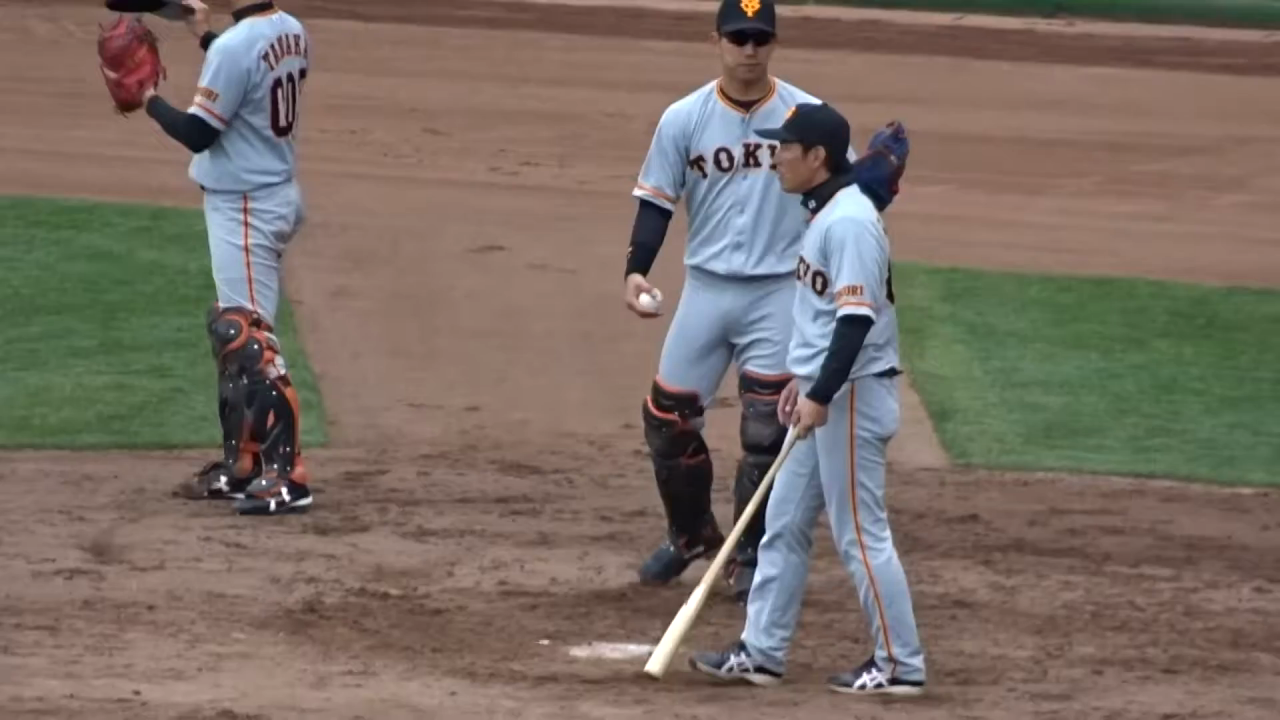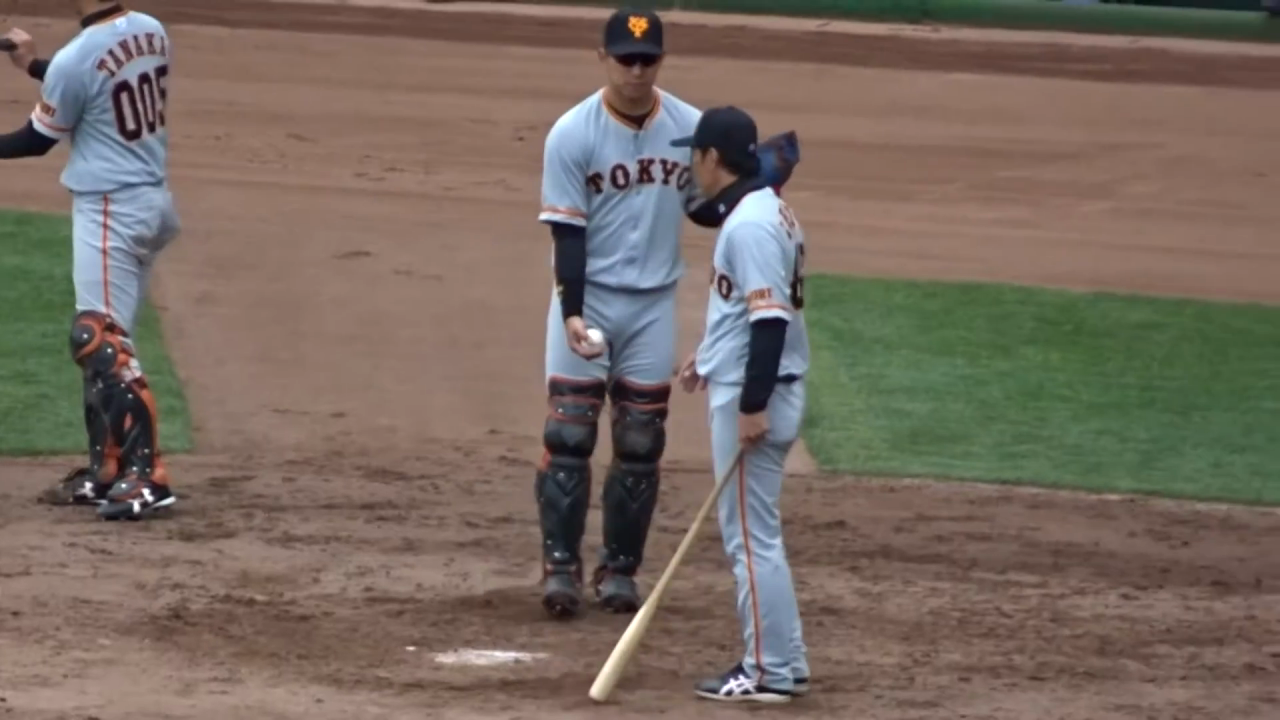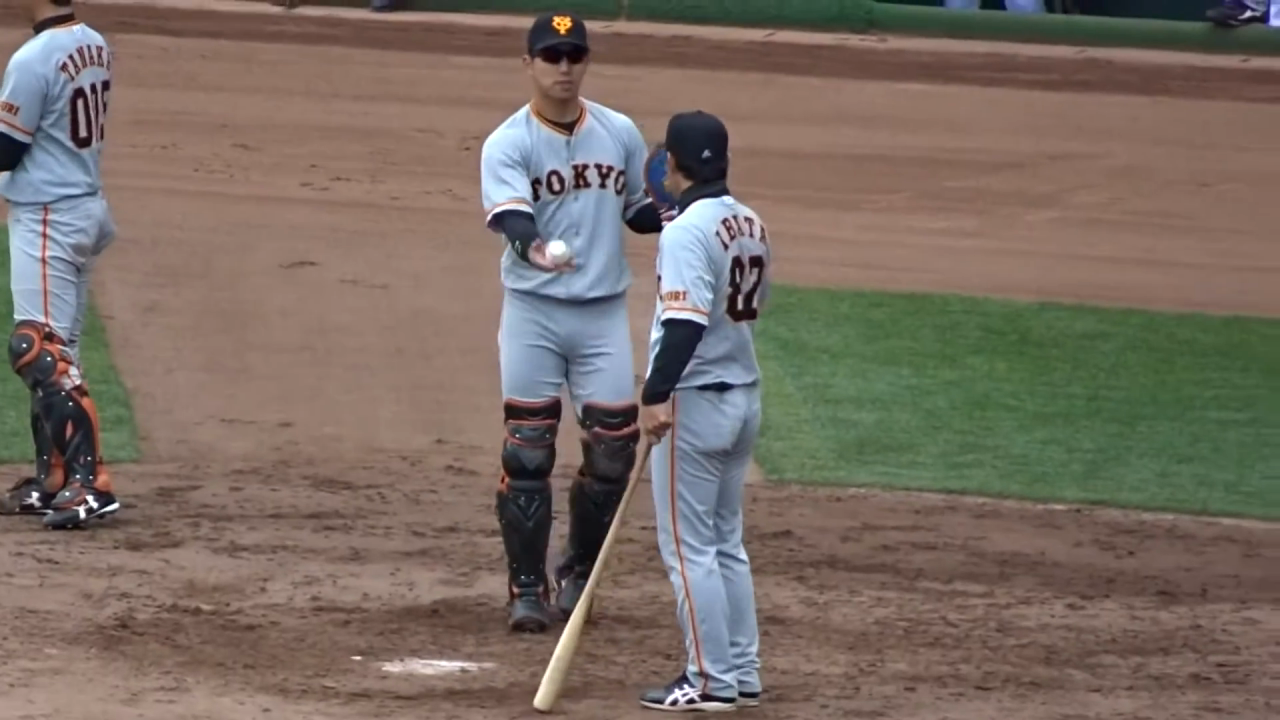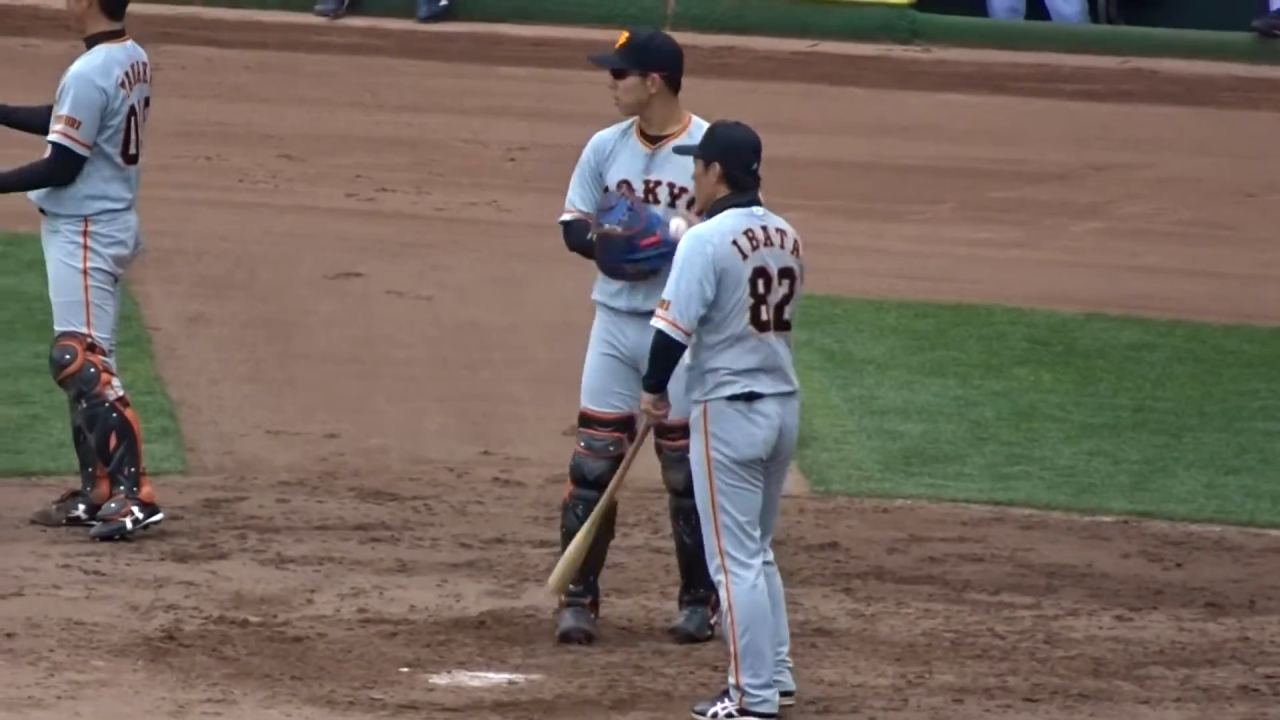
dt=0.5s
person 1, frame 1
right shoulder: (684, 117)
right elbow: (657, 203)
right wrist: (636, 270)
left hip: (780, 293)
right hip: (708, 288)
left knee: (766, 428)
right knee: (670, 418)
left ankle: (755, 557)
right ankle: (691, 535)
person 1, frame 2
left shoulder: (690, 126)
right shoulder: (571, 132)
left elbow: (704, 208)
right elbow: (567, 232)
right wrist: (572, 315)
left hip: (653, 304)
right hip: (586, 298)
left knee: (640, 443)
right knee: (569, 432)
left ankle: (619, 568)
right ankle: (561, 565)
person 1, frame 3
left shoulder: (621, 132)
right shoulder: (507, 142)
left elbow: (640, 214)
right elbow: (508, 217)
right wrist: (533, 249)
left hip: (604, 314)
right hip: (532, 313)
left knee: (614, 448)
right knee: (527, 454)
left ankle: (579, 570)
right ankle: (527, 587)
person 1, frame 4
right shoulder: (604, 147)
right elbow: (572, 228)
right wrist: (605, 242)
right hip: (615, 324)
left knee: (687, 466)
right knee: (593, 464)
left ankle: (700, 599)
right ankle: (578, 598)
person 2, frame 1
left shoulder: (850, 221)
right shoulder: (828, 214)
left elbow: (858, 319)
left wrist: (819, 395)
right wrist: (803, 379)
left hip: (851, 397)
right hip: (829, 392)
left knee: (860, 535)
right knee: (784, 525)
left ankle: (899, 663)
right ankle: (761, 649)
person 2, frame 2
left shoulder: (750, 225)
right shoulder: (759, 212)
left elbow: (771, 321)
left wrist: (753, 403)
right wrist: (712, 360)
left hip: (754, 399)
right hip: (747, 393)
left knee: (750, 536)
right knee: (749, 532)
left ankle: (767, 671)
right ankle: (783, 658)
person 2, frame 3
left shoulder: (686, 231)
right shoulder: (751, 224)
left elbow: (685, 322)
left wrist: (654, 395)
left hip: (696, 400)
right hip: (742, 398)
left knee: (687, 547)
right knee: (724, 542)
left ankle: (712, 680)
right ankle: (741, 672)
person 2, frame 4
left shoulder: (706, 239)
right shoulder: (789, 238)
left elbow: (674, 329)
left wrist: (653, 388)
left hip: (728, 413)
right hip: (782, 408)
left knee: (734, 560)
right knee: (757, 553)
person 3, frame 1
left shoulder: (235, 45)
left elbow: (198, 135)
left wrist: (149, 100)
left hip: (245, 205)
right hip: (271, 197)
left knee: (247, 335)
right knee: (232, 330)
left ankle: (285, 474)
right ankle: (241, 465)
person 3, frame 2
left shoulder: (73, 59)
left hip: (110, 209)
right hip: (147, 201)
left knee: (99, 337)
right knee: (107, 337)
left ankle: (146, 475)
right ankle: (107, 470)
person 3, frame 3
right shoulder: (93, 45)
left hip: (47, 218)
right hip: (81, 211)
right knee: (56, 348)
left ankle: (90, 483)
right ankle: (53, 480)
person 3, frame 4
left shoulder: (88, 72)
right shoulder: (134, 59)
left elbow: (63, 166)
left hip: (83, 230)
right hip: (103, 224)
left knee: (80, 358)
right knee: (85, 358)
left ankle: (134, 494)
right ankle: (97, 491)
